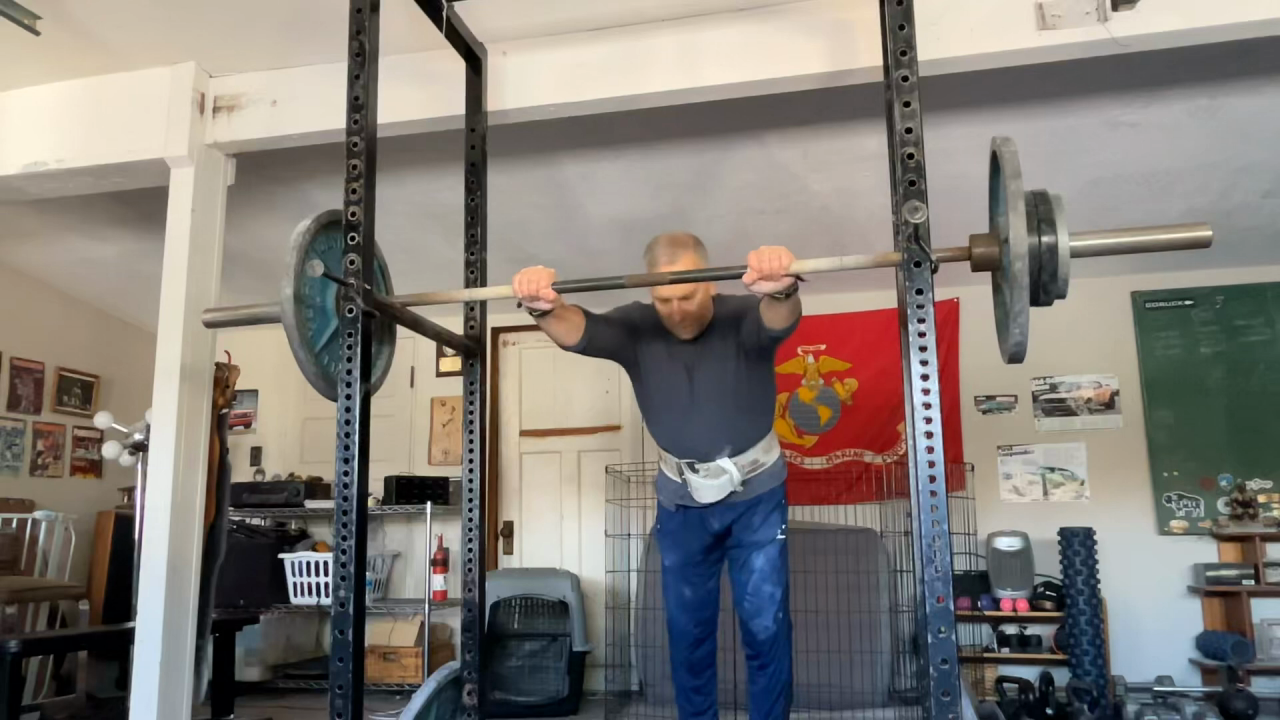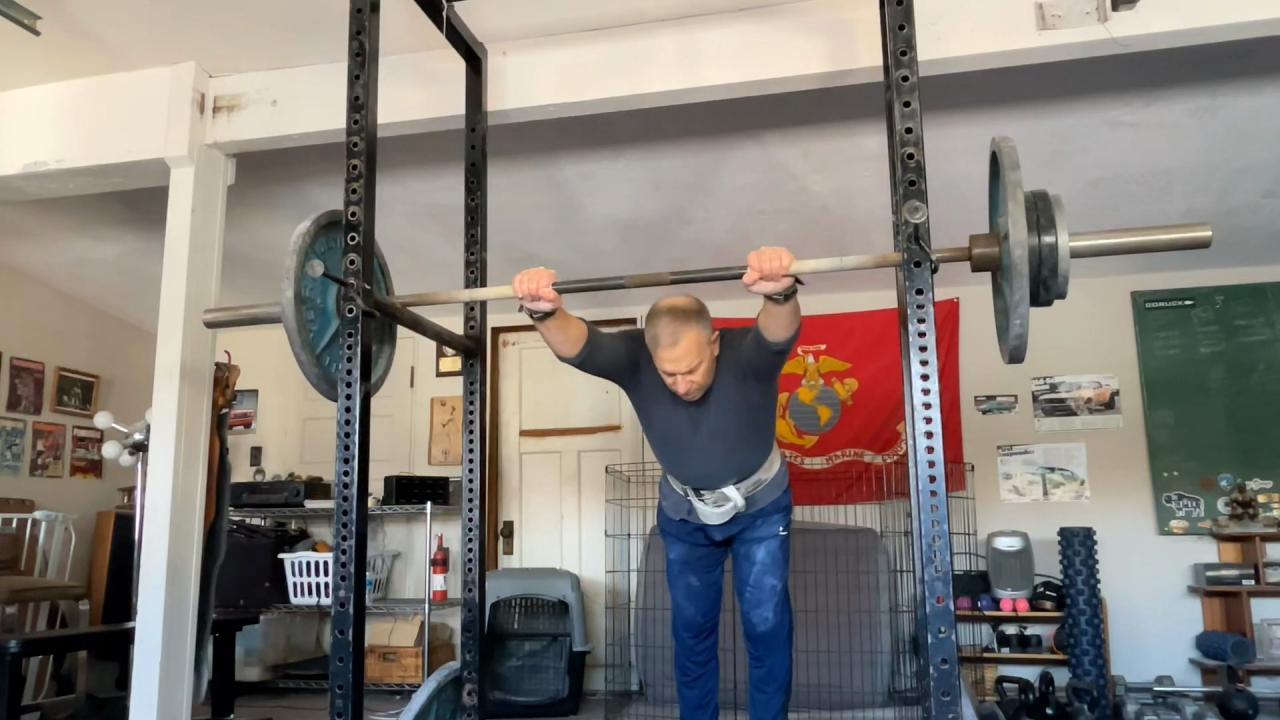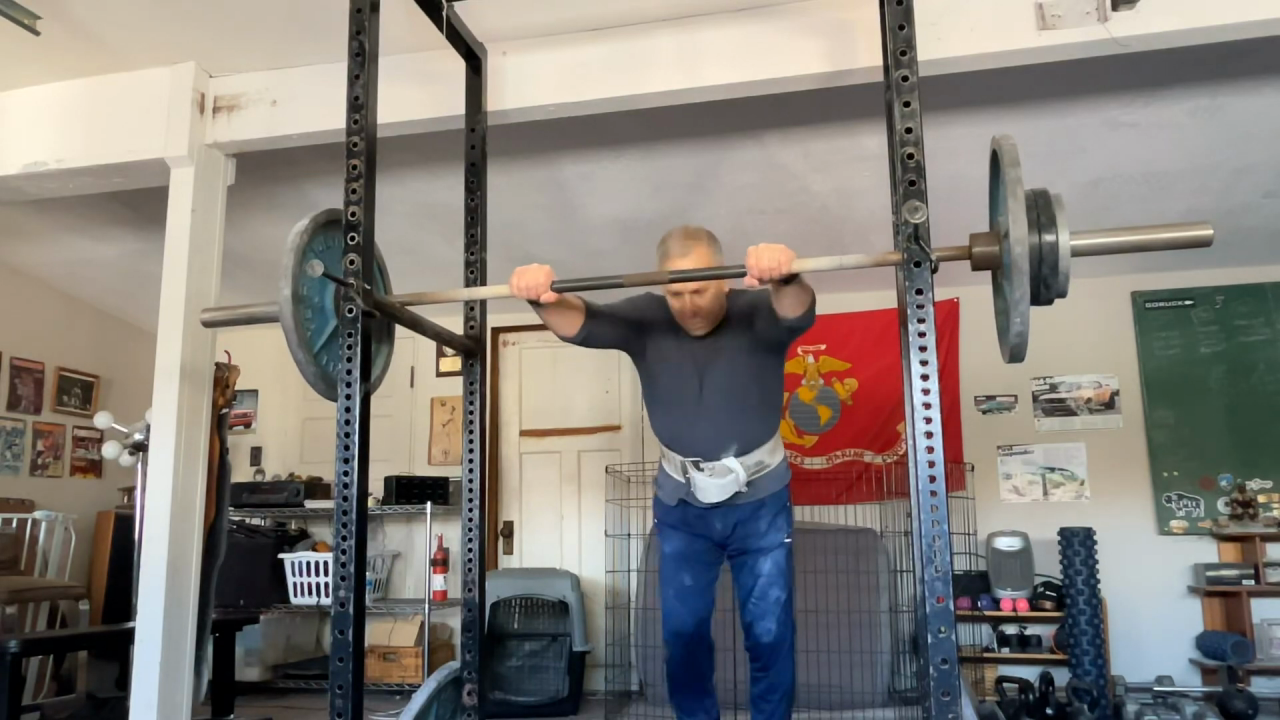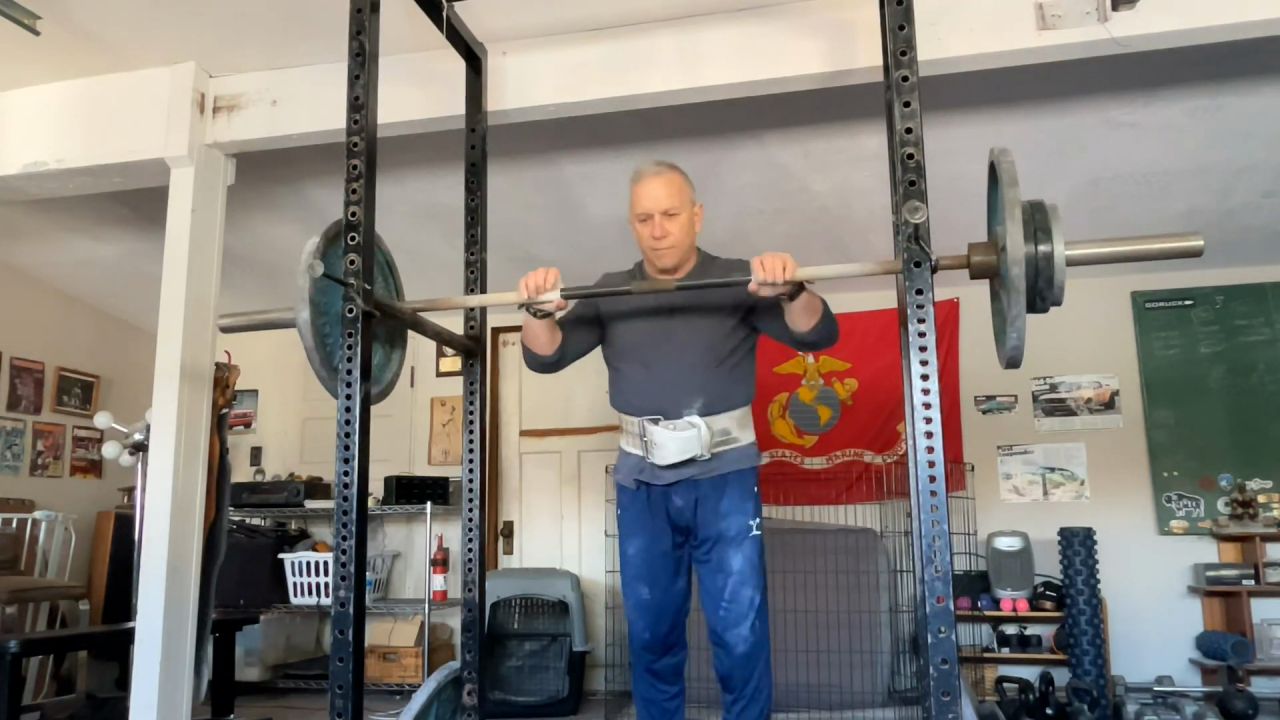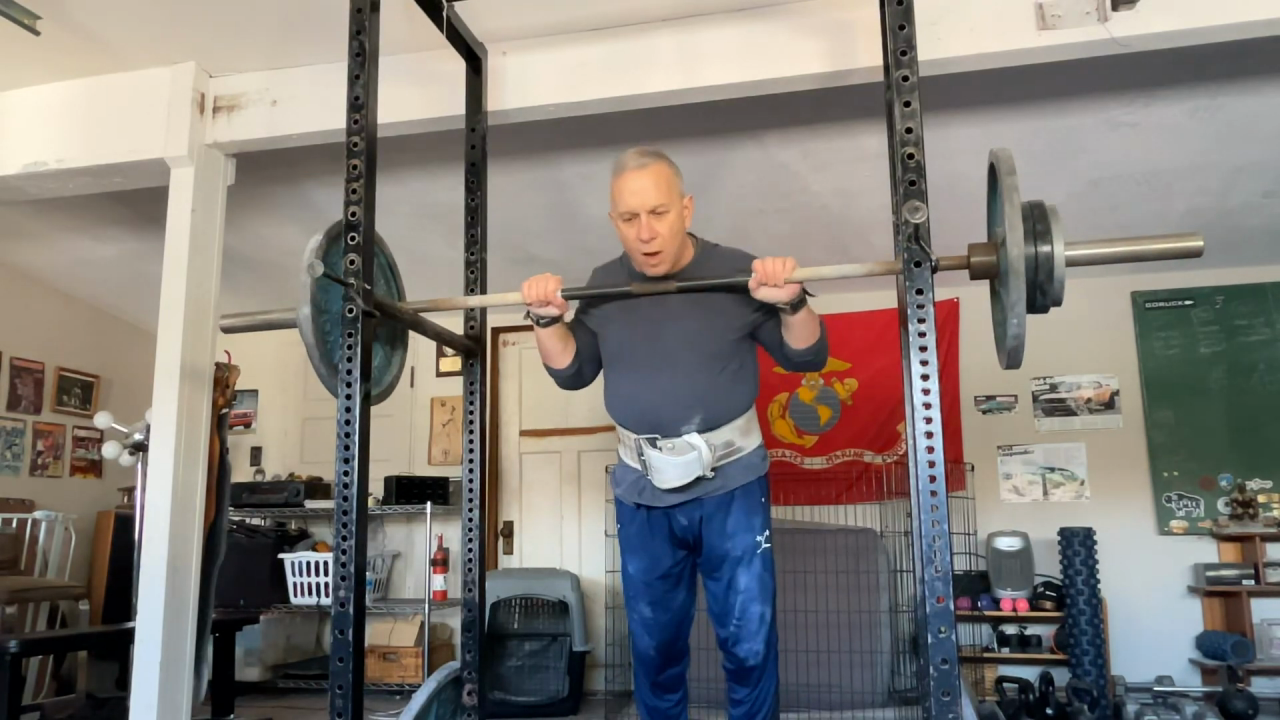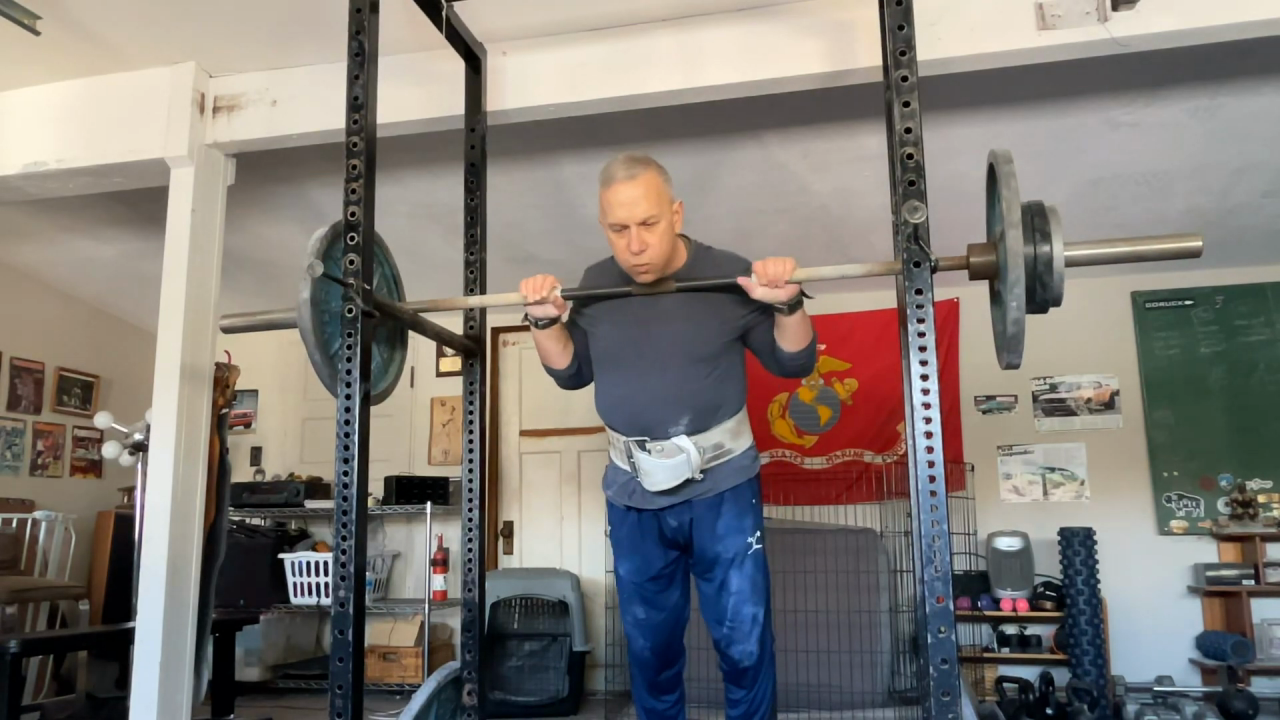
dt=0.7s
person 1, frame 1
left shoulder: (744, 317)
right shoulder: (636, 327)
left elbow: (780, 319)
right elbow: (576, 331)
left wrist: (779, 289)
right wrist: (544, 307)
left hip: (755, 496)
right hip: (681, 502)
left knee: (764, 624)
right knee: (687, 628)
person 1, frame 2
left shoulder: (749, 355)
right shoulder: (634, 358)
left elbow: (782, 330)
right elbow: (575, 345)
left wrist: (780, 292)
right wrist: (544, 311)
left hip: (760, 506)
right hip: (685, 513)
left knee: (766, 620)
right knee: (692, 625)
person 1, frame 3
left shoulder: (758, 315)
right shoulder: (644, 319)
left elbow: (798, 311)
right elbow: (579, 323)
left wrist: (783, 280)
right wrist: (546, 299)
left hip: (758, 498)
right hip: (682, 502)
left knee: (768, 628)
right knee: (683, 626)
person 1, frame 4
left shoulder: (738, 281)
right shoulder: (610, 294)
left elbow: (820, 334)
right elbow: (544, 357)
left wrist: (791, 290)
right wrist: (539, 310)
left hip: (723, 474)
right hip: (642, 480)
left knee: (738, 632)
right knee: (651, 634)
person 1, frame 5
left shoulder: (737, 273)
right shoulder: (604, 285)
left elbow: (809, 357)
right elbow: (572, 372)
left wrist: (790, 302)
right wrist: (546, 319)
left hip: (730, 483)
right hip: (643, 490)
left knee: (748, 640)
right knee: (654, 642)
person 1, frame 6
left shoulder: (730, 277)
right shoulder: (596, 285)
left elbow: (794, 362)
right elbow: (572, 373)
left wrist: (786, 304)
right wrist: (544, 320)
left hip: (721, 484)
right hip: (633, 492)
left knee: (743, 639)
right knee: (649, 643)
